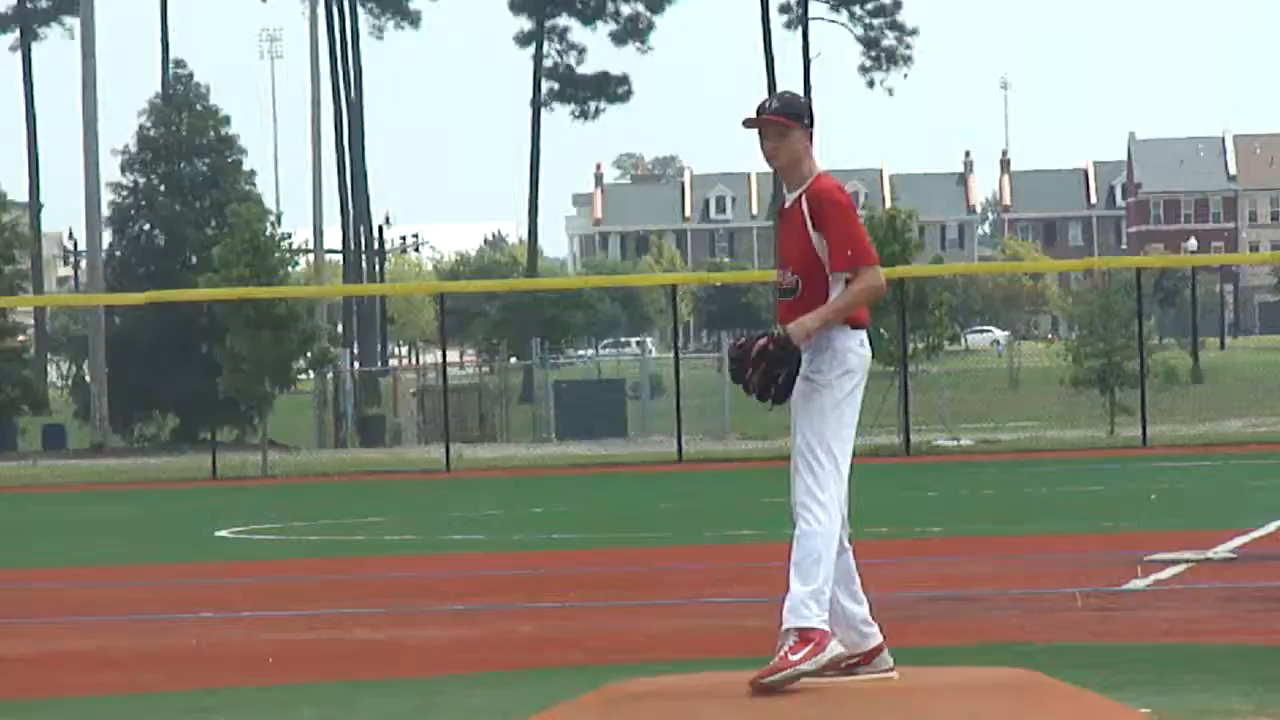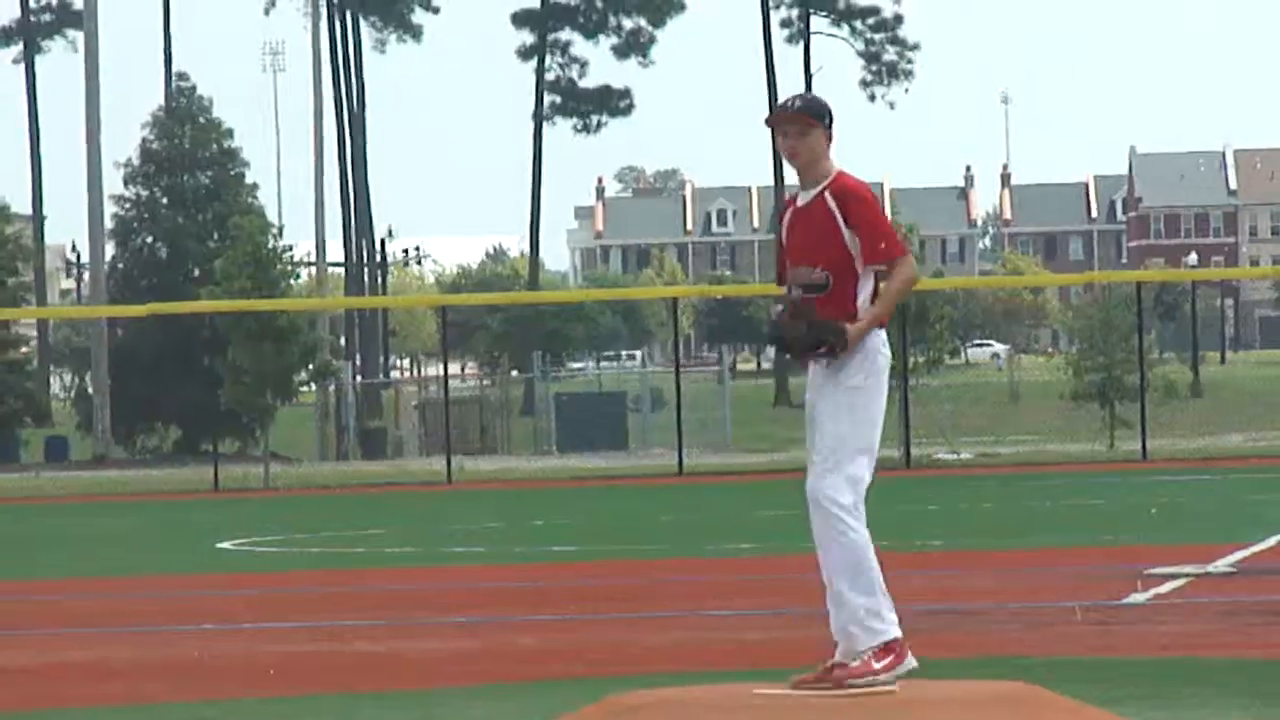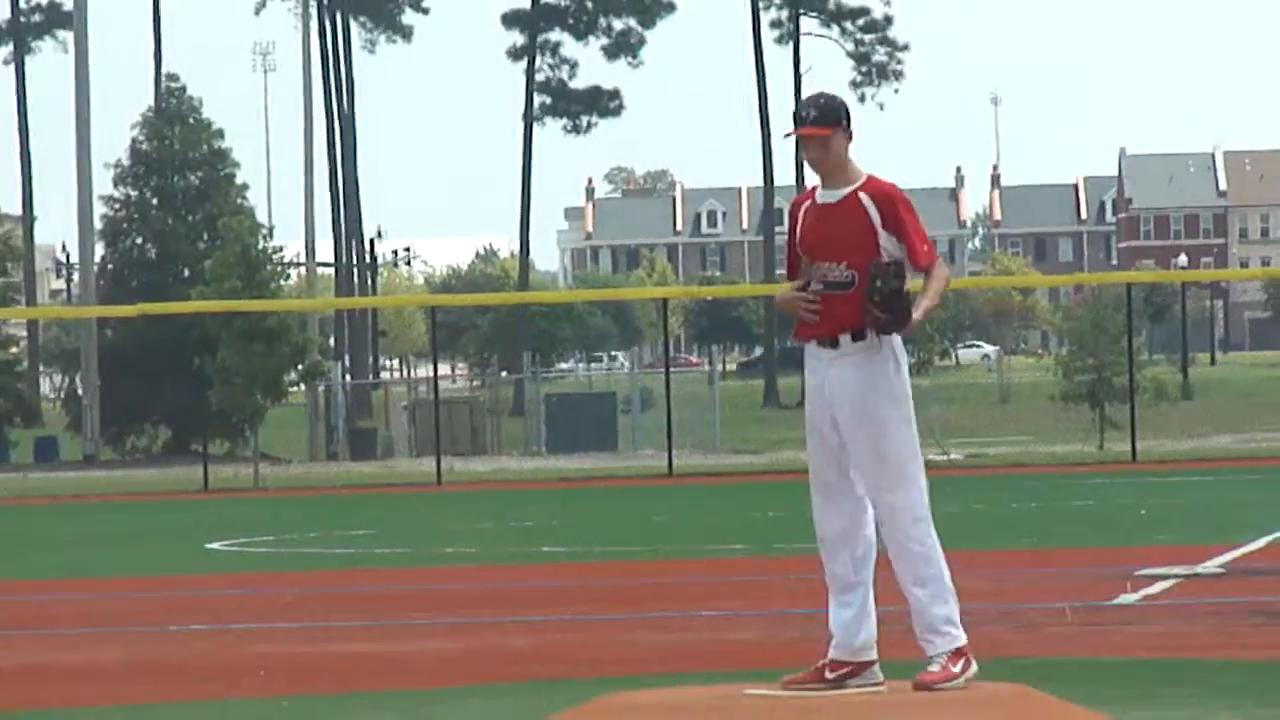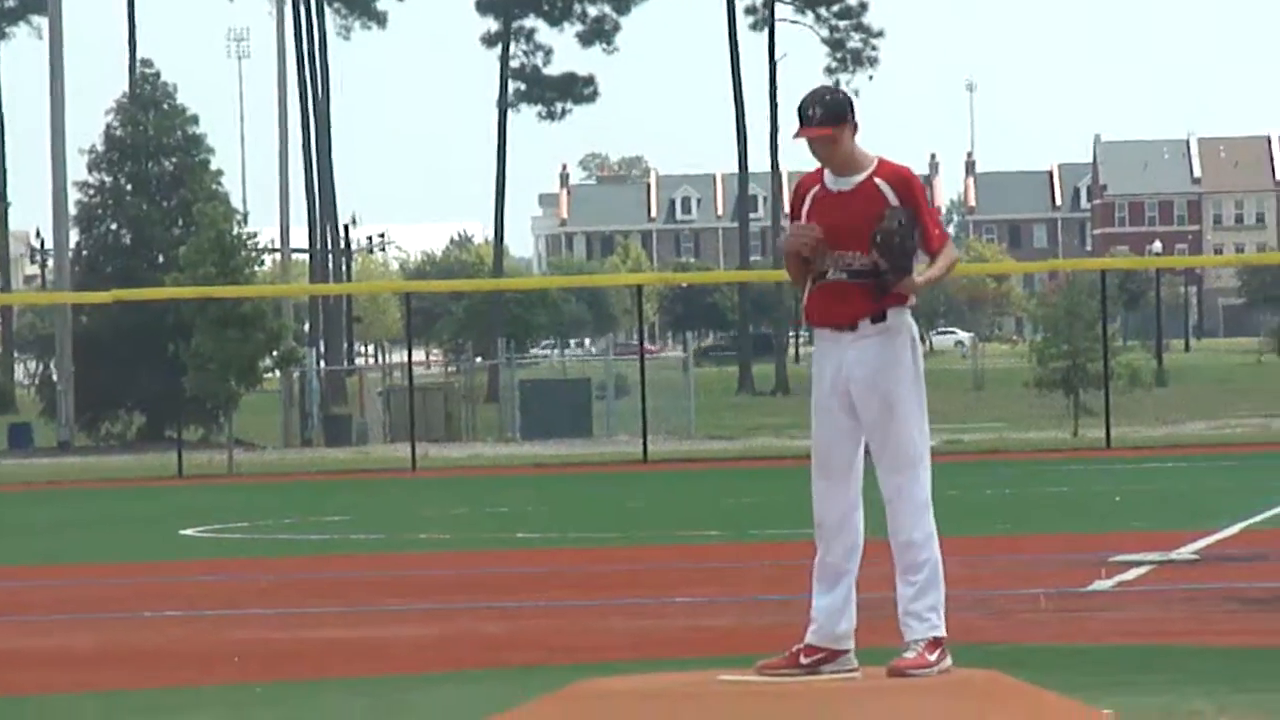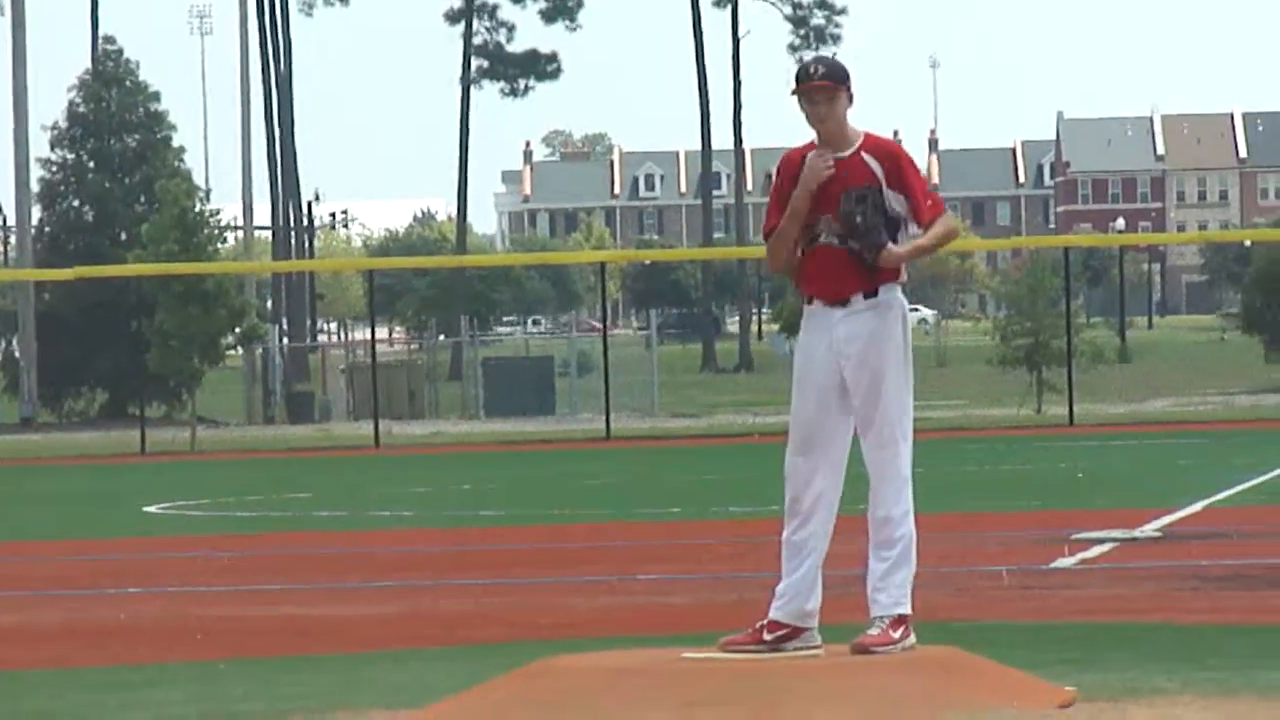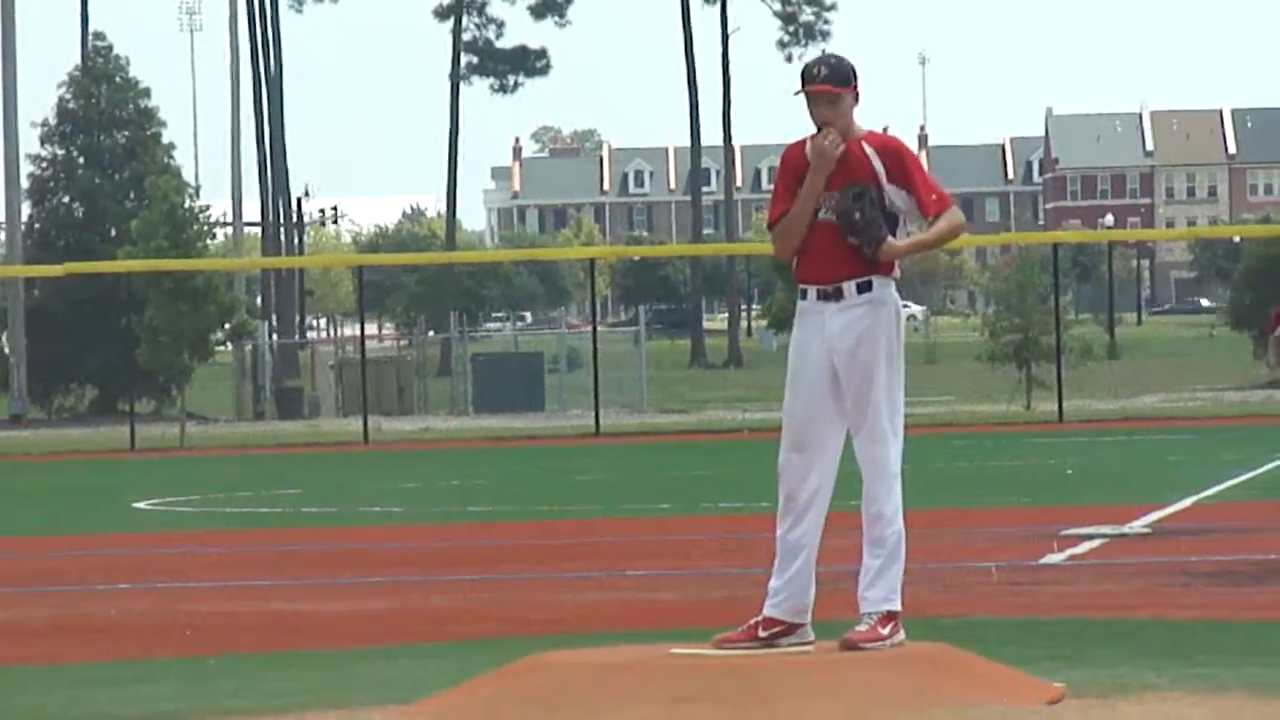
dt=0.3s
person 1, frame 1
left shoulder: (827, 197)
right shoulder: (790, 202)
left elbow: (872, 281)
left wrist: (807, 325)
right wrist: (780, 333)
left hip: (836, 354)
right hip: (808, 358)
left knee: (817, 495)
right knee: (817, 500)
left ankle: (808, 631)
right ankle: (861, 643)
person 1, frame 2
left shoulder: (852, 195)
right shoulder: (790, 210)
left elbow: (906, 269)
left wrist: (862, 326)
left hip: (855, 358)
right hip: (818, 360)
left knee: (833, 493)
right knee: (828, 501)
left ankle: (882, 641)
right ankle: (856, 649)
person 1, frame 3
left shoulder: (884, 199)
right shoulder: (803, 207)
left elbow: (936, 270)
left wrist: (919, 308)
right wrist: (786, 297)
left hip: (872, 358)
right hip: (819, 362)
left knee: (899, 503)
right knee: (835, 509)
left ankle: (949, 646)
right ankle: (852, 652)
person 1, frame 4
left shoulder: (897, 180)
right shoulder: (807, 191)
left elbow: (946, 250)
left wrist: (922, 279)
right wrist: (792, 250)
left hip: (886, 341)
right hip: (828, 347)
left knee: (906, 486)
right knee: (832, 494)
left ankle: (927, 635)
right ankle: (829, 639)
person 1, frame 5
left shoulder: (884, 155)
right shoulder: (793, 166)
left elbow: (946, 224)
right elbow: (776, 259)
left wrist: (904, 250)
right wrist: (805, 192)
left hip: (875, 315)
right hip: (818, 321)
left knee: (887, 461)
right knee: (807, 466)
left ankle: (893, 614)
right ankle: (793, 614)
person 1, frame 6
left shoulder: (887, 151)
right shoulder: (796, 157)
left elbow: (953, 220)
right elbow: (782, 248)
left wrist: (903, 245)
right wrist: (817, 173)
left hip: (869, 310)
right hip: (811, 315)
left knee: (878, 457)
right knee: (800, 463)
left ankle: (883, 609)
right ankle: (786, 611)
